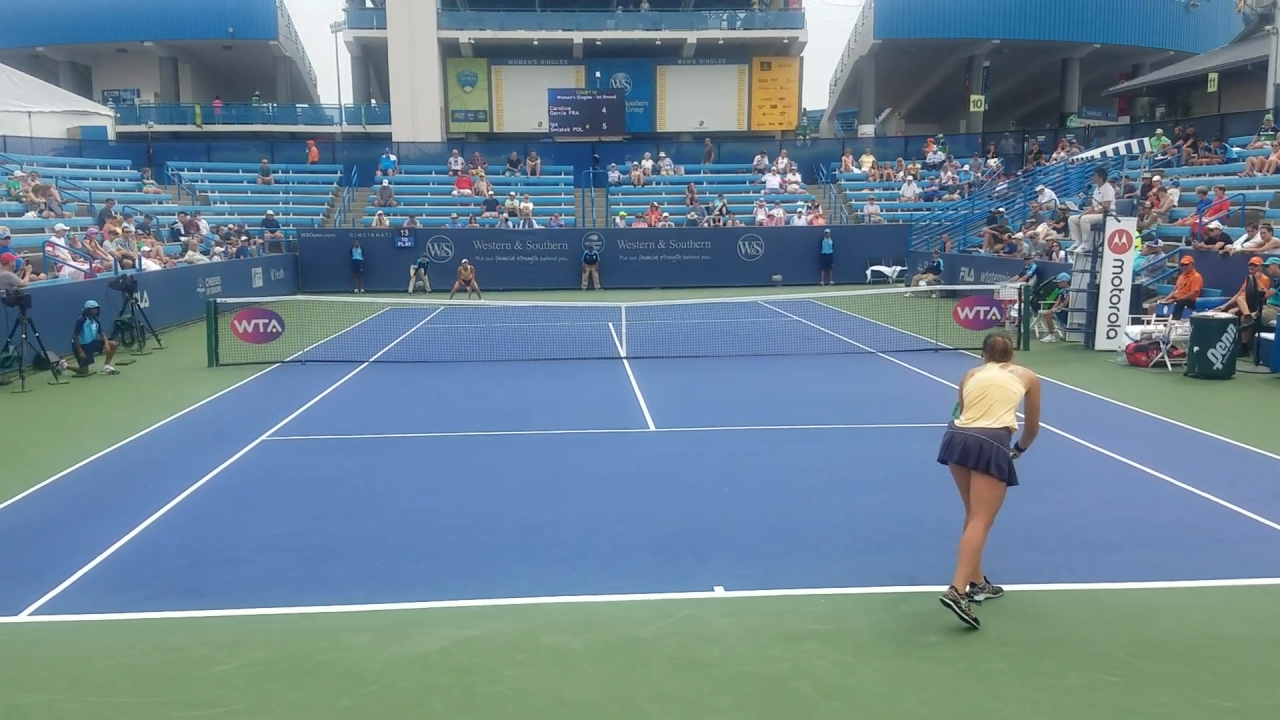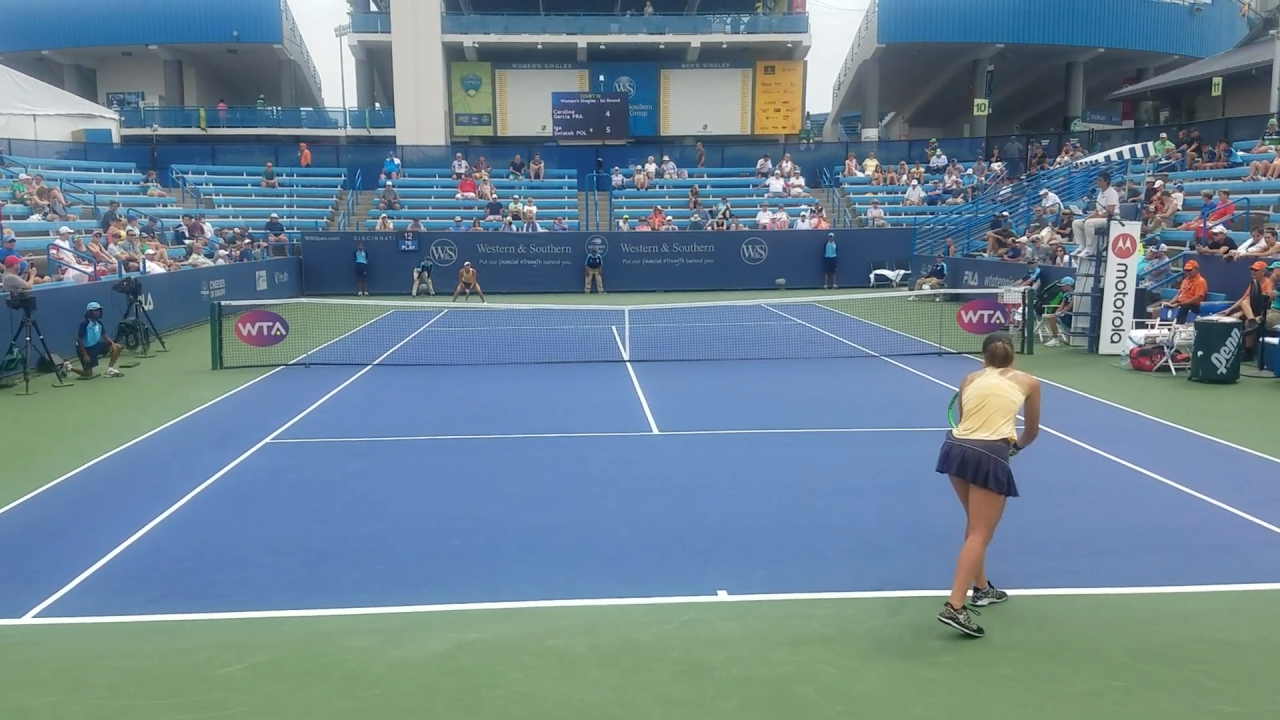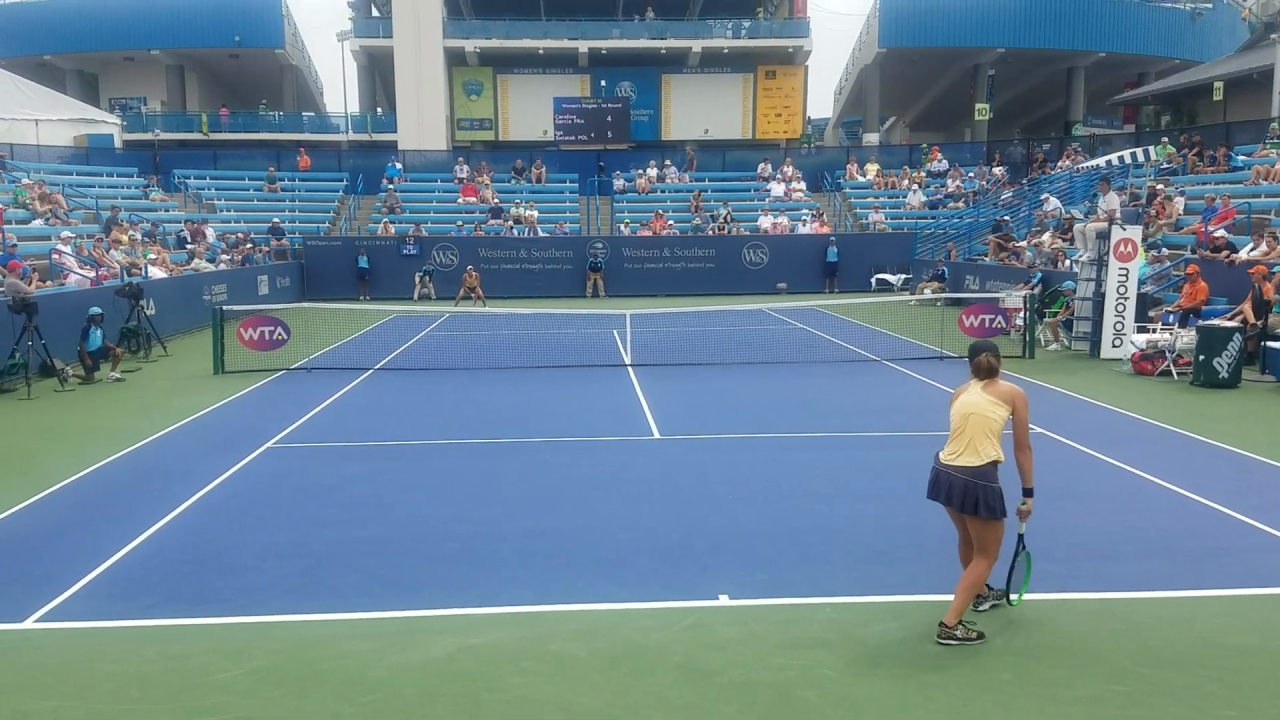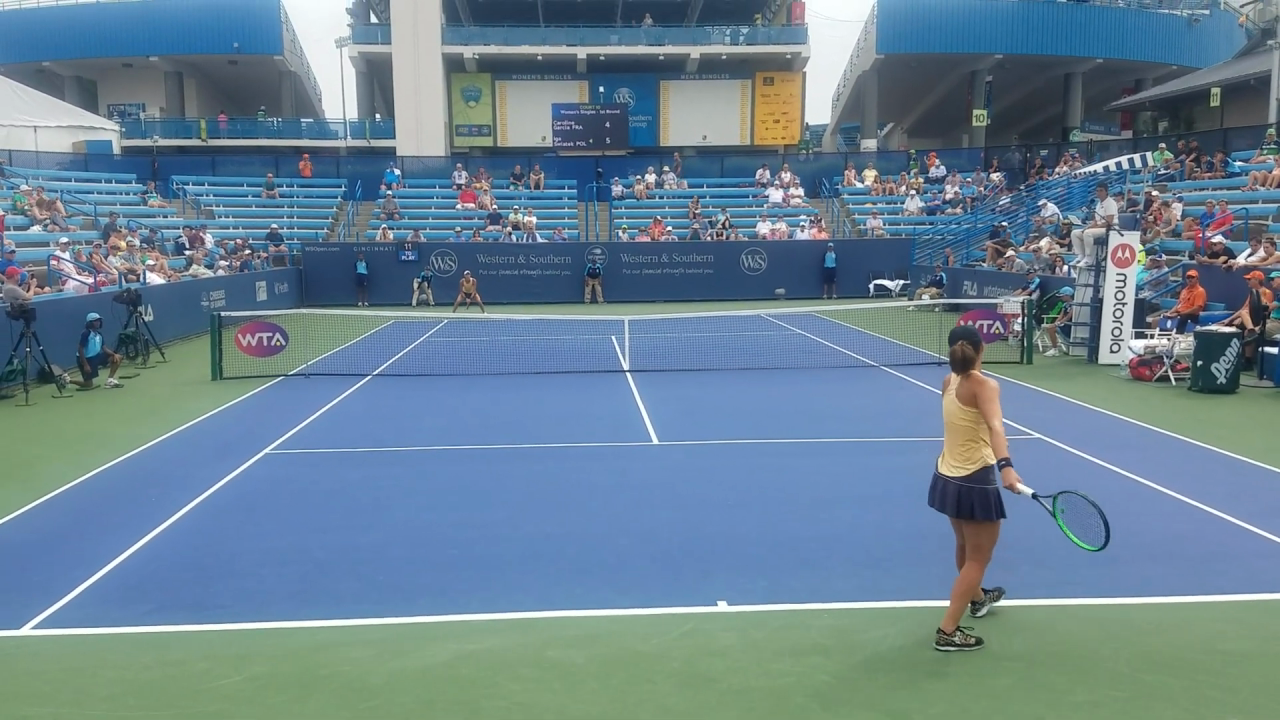
dt=0.5s
person 1, frame 1
left shoulder: (971, 374)
right shoulder: (1027, 376)
right elbow: (1032, 428)
right wrist: (1018, 448)
left hip: (956, 436)
right hip: (991, 444)
left knee: (973, 515)
right knee: (980, 522)
left ankle: (976, 582)
right ankle: (957, 590)
person 1, frame 2
left shoulder: (971, 379)
right shoulder: (1028, 382)
right elbow: (1031, 432)
right wrist: (1015, 445)
left hip: (955, 447)
right hip: (989, 456)
left knee: (975, 524)
right knee: (979, 535)
left ankle: (981, 587)
right ankle: (954, 607)
person 1, frame 3
left shoulder: (960, 392)
right shoulder: (1014, 393)
right elbow: (1023, 447)
right wrist: (1028, 493)
left hip: (943, 472)
right hip: (978, 479)
left knee: (968, 539)
right knee: (986, 554)
left ankle: (980, 593)
right ankle: (950, 624)
person 1, frame 4
left shoulder: (949, 382)
right shoulder: (984, 385)
right elbow: (994, 425)
right wrist: (1006, 465)
left hip: (946, 478)
right hip: (975, 482)
left knee: (966, 546)
right knee: (978, 559)
left ankle: (977, 597)
right ankle: (948, 631)
